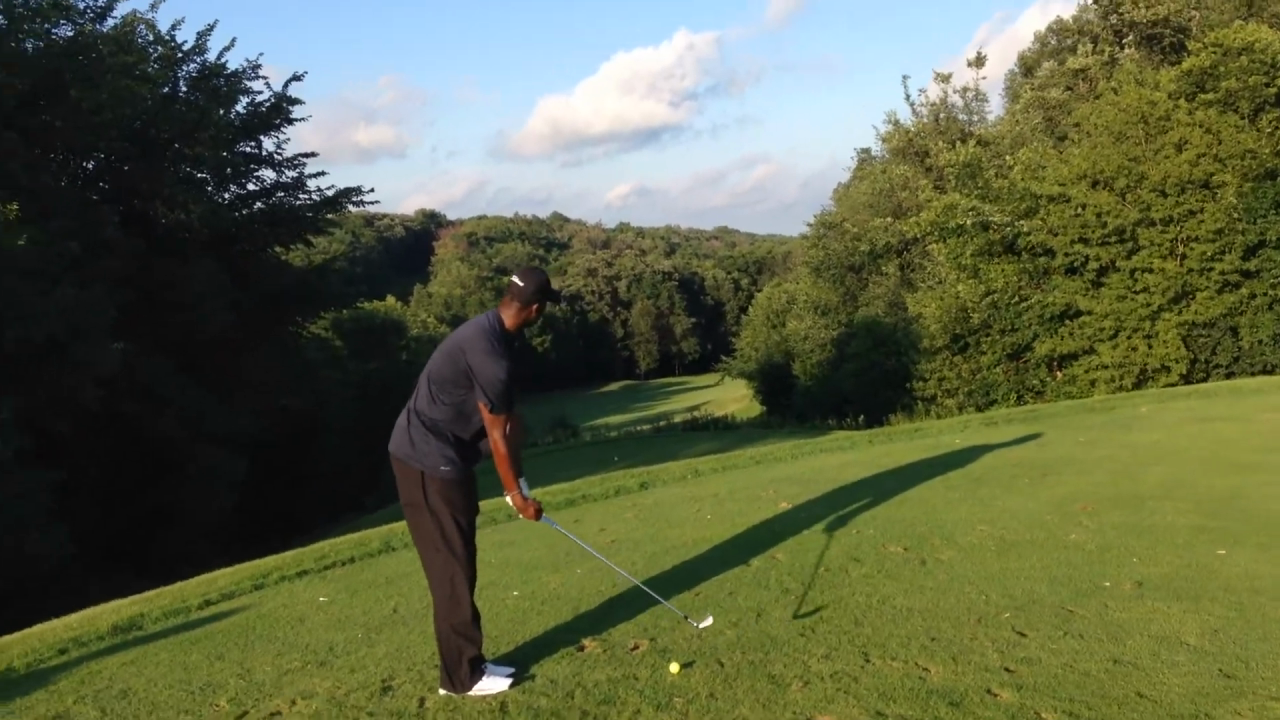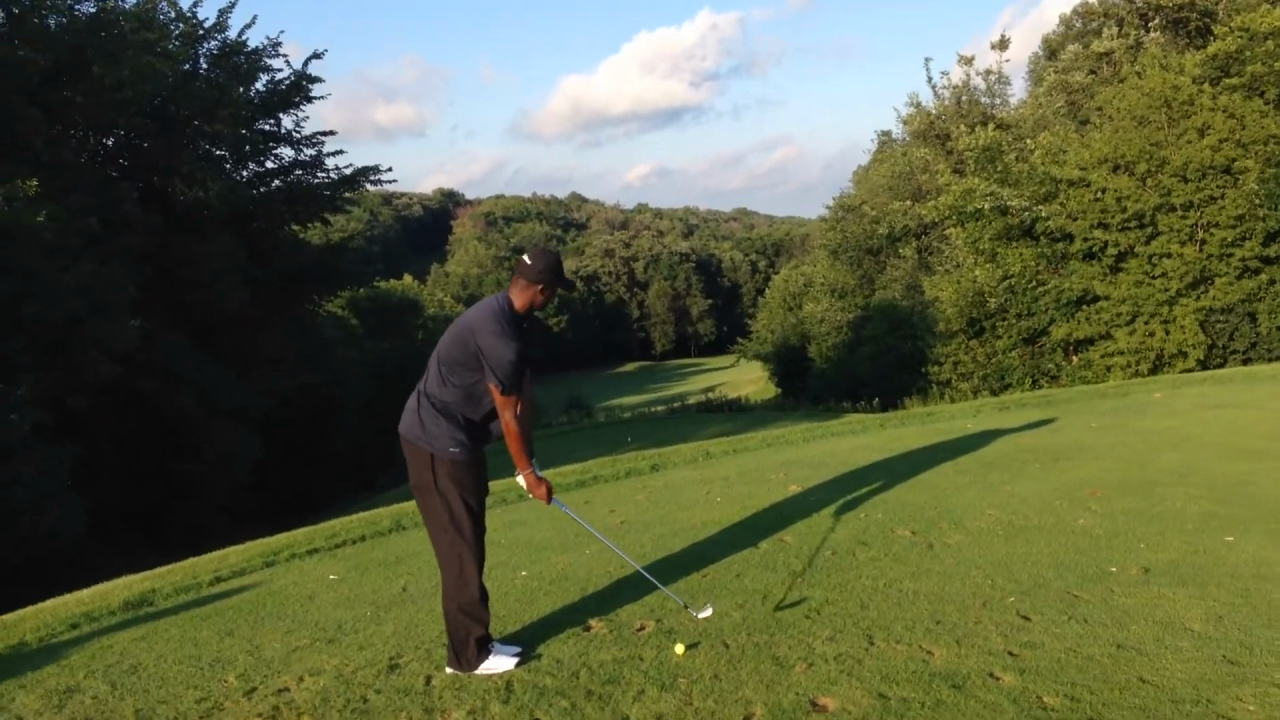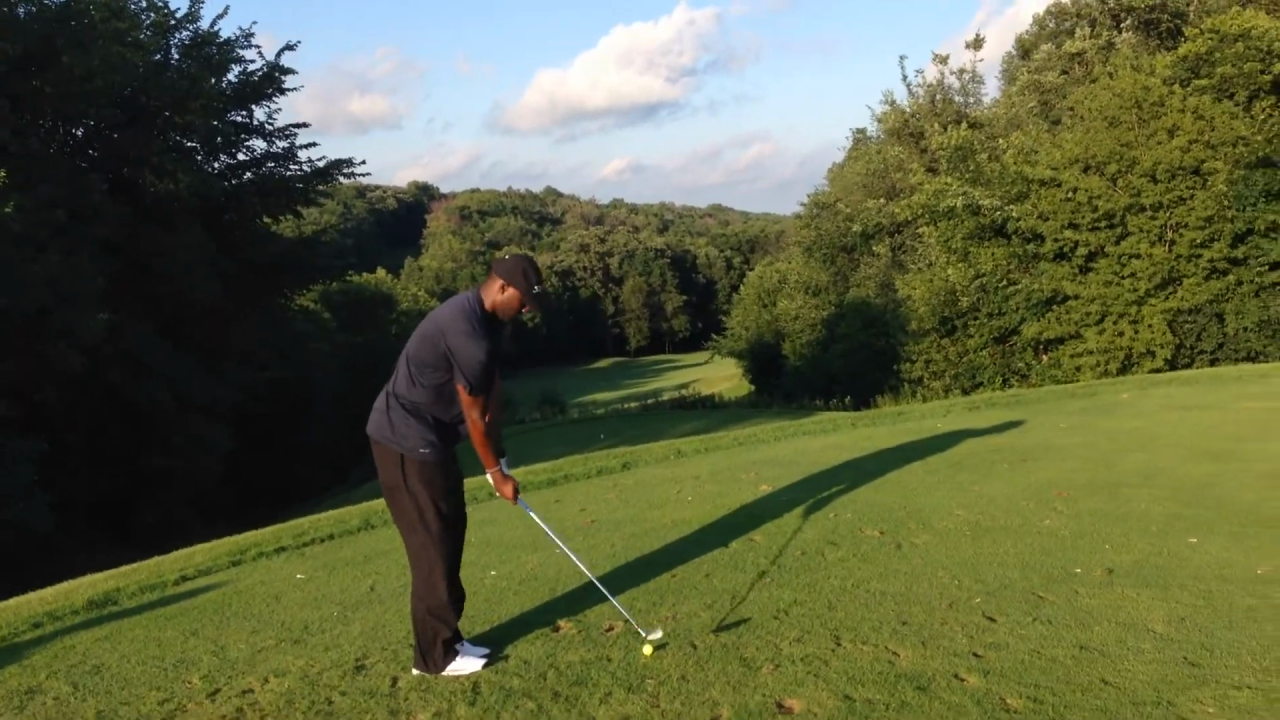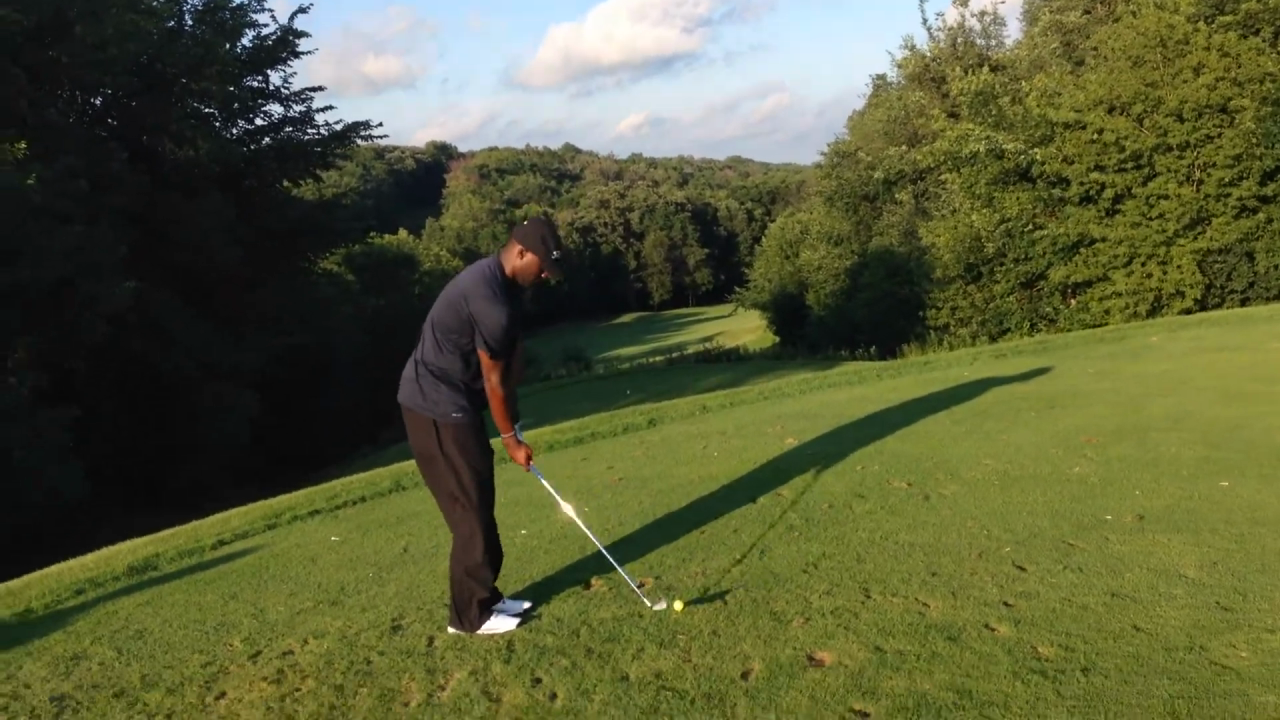
dt=0.3s
person 1, frame 1
left shoulder: (491, 333)
right shoulder: (489, 352)
left elbow: (509, 417)
right elbow: (497, 433)
left wrist: (518, 481)
right wrist: (516, 493)
left hip: (442, 455)
right hip: (428, 459)
left knee: (459, 565)
right knee: (452, 568)
left ankle: (469, 661)
right ankle: (462, 675)
person 1, frame 2
left shoulder: (504, 316)
right shoulder: (498, 333)
left elbow: (521, 396)
right elbow: (508, 414)
left wrist: (529, 463)
right wrist: (529, 474)
left hip: (454, 437)
right hip: (438, 441)
left knee: (468, 544)
right knee: (460, 547)
left ankle: (476, 640)
right ankle: (468, 654)
person 1, frame 3
left shoulder: (477, 315)
right shoulder: (469, 332)
left elbow: (489, 395)
right elbow: (474, 414)
left wrist: (500, 458)
right wrist: (496, 473)
left hip: (426, 436)
right hip: (407, 440)
left knee: (448, 537)
right knee: (432, 547)
left ankle: (445, 637)
right ankle: (434, 655)
person 1, frame 4
left shoulder: (498, 281)
right shoulder: (490, 298)
left elbow: (510, 361)
right elbow: (494, 380)
left wrist: (514, 426)
right wrist: (510, 439)
left hip: (452, 401)
right hip: (438, 406)
left knee: (479, 503)
right knee: (470, 510)
left ankle: (485, 598)
right ankle: (470, 615)
